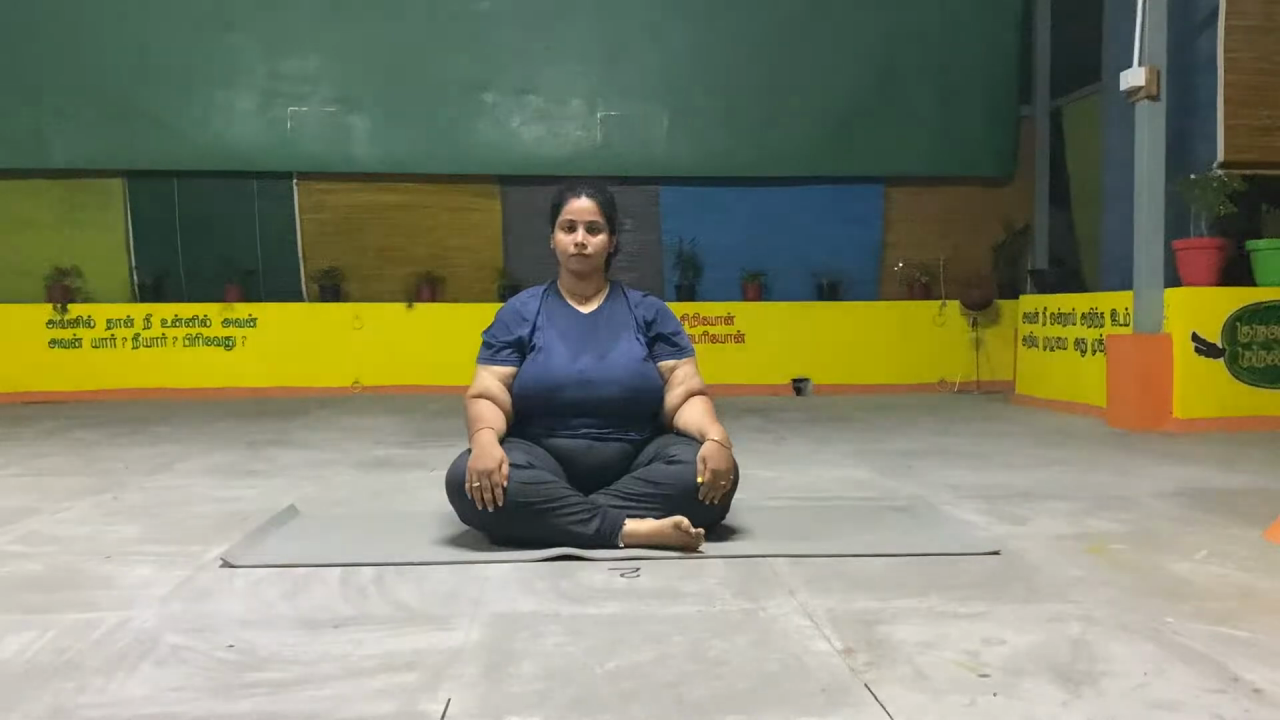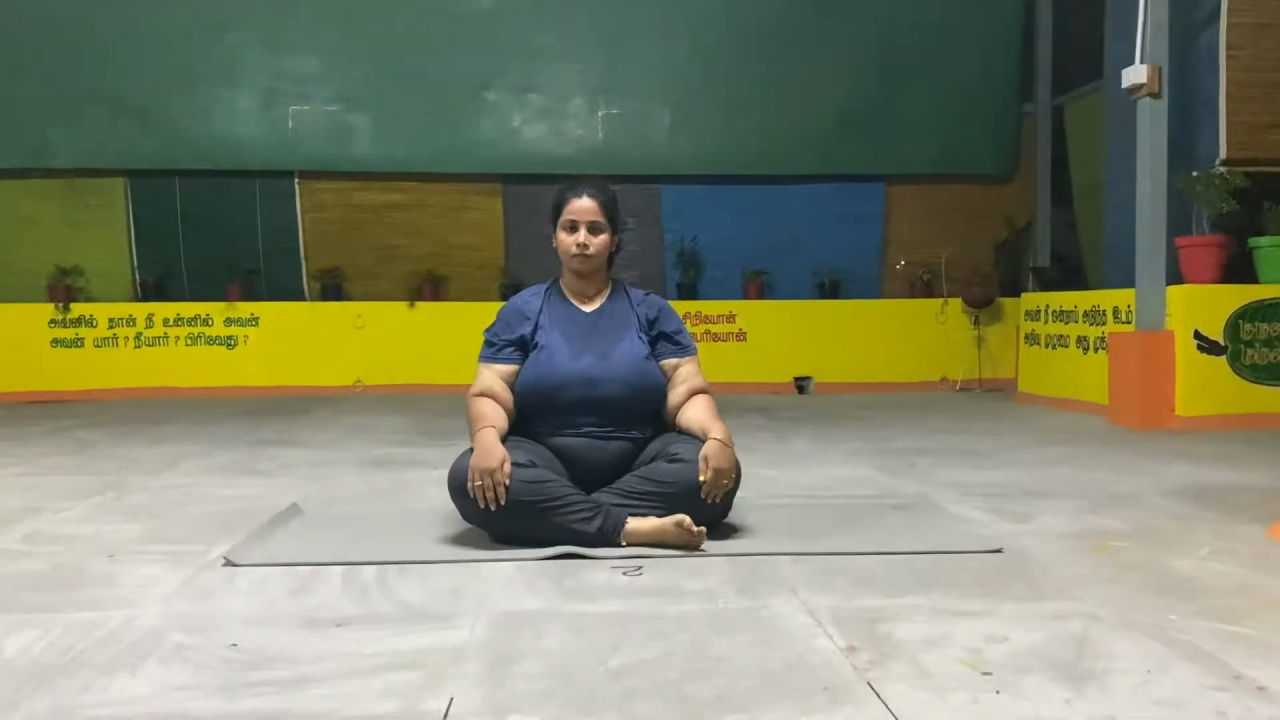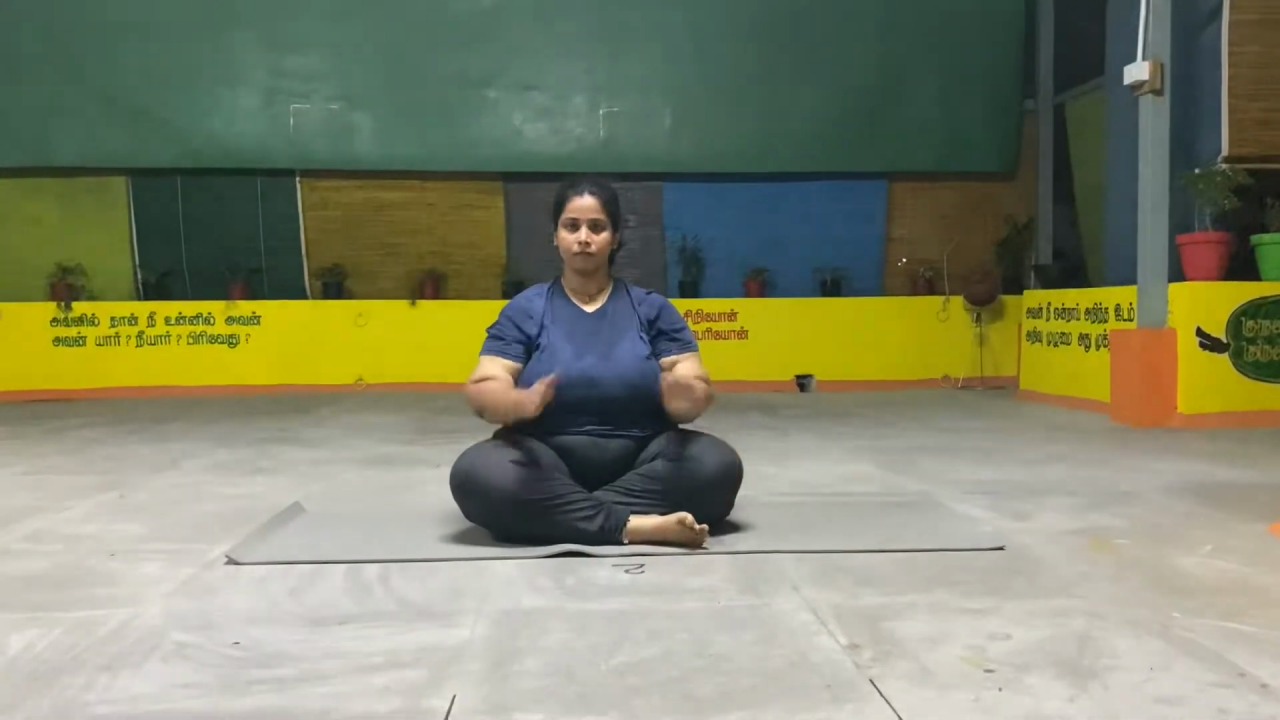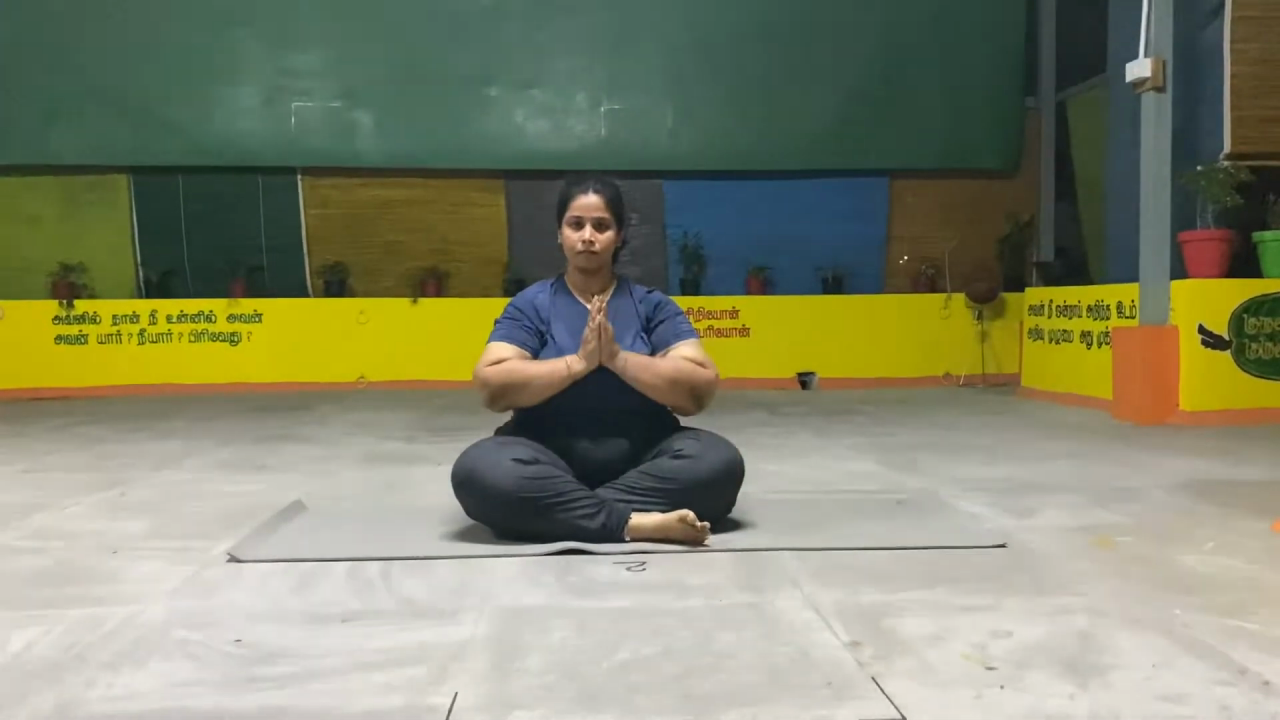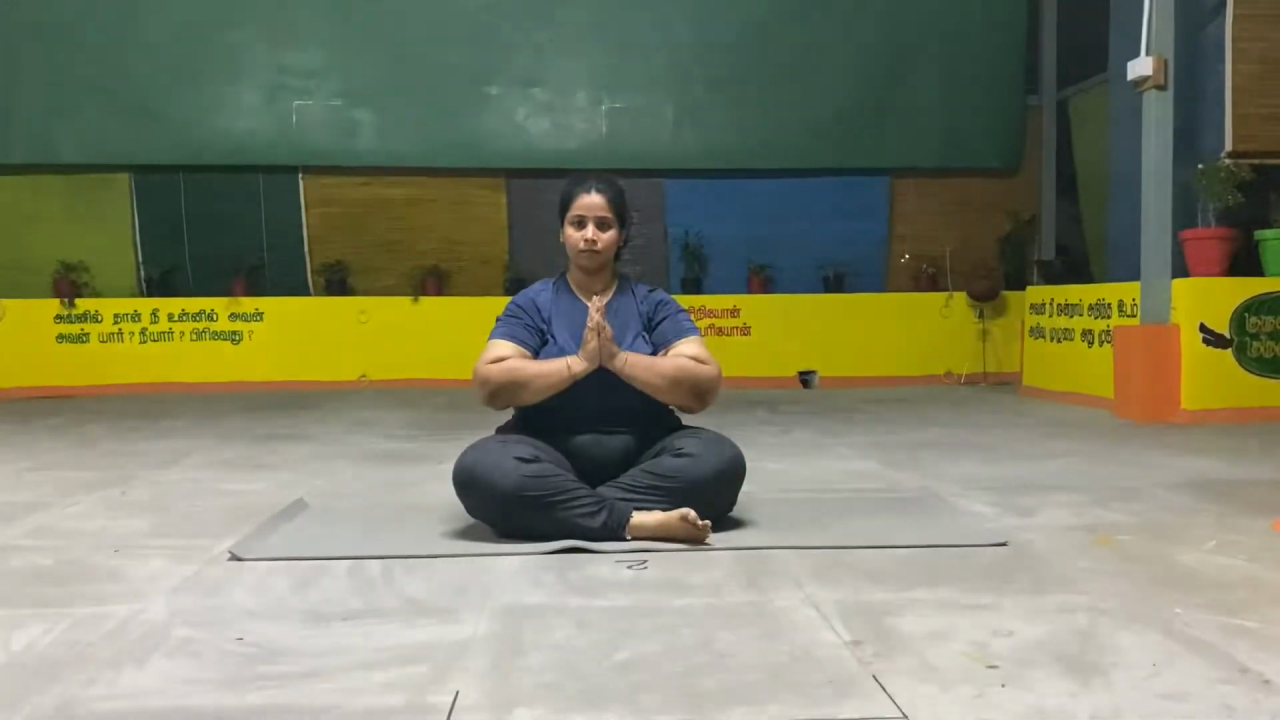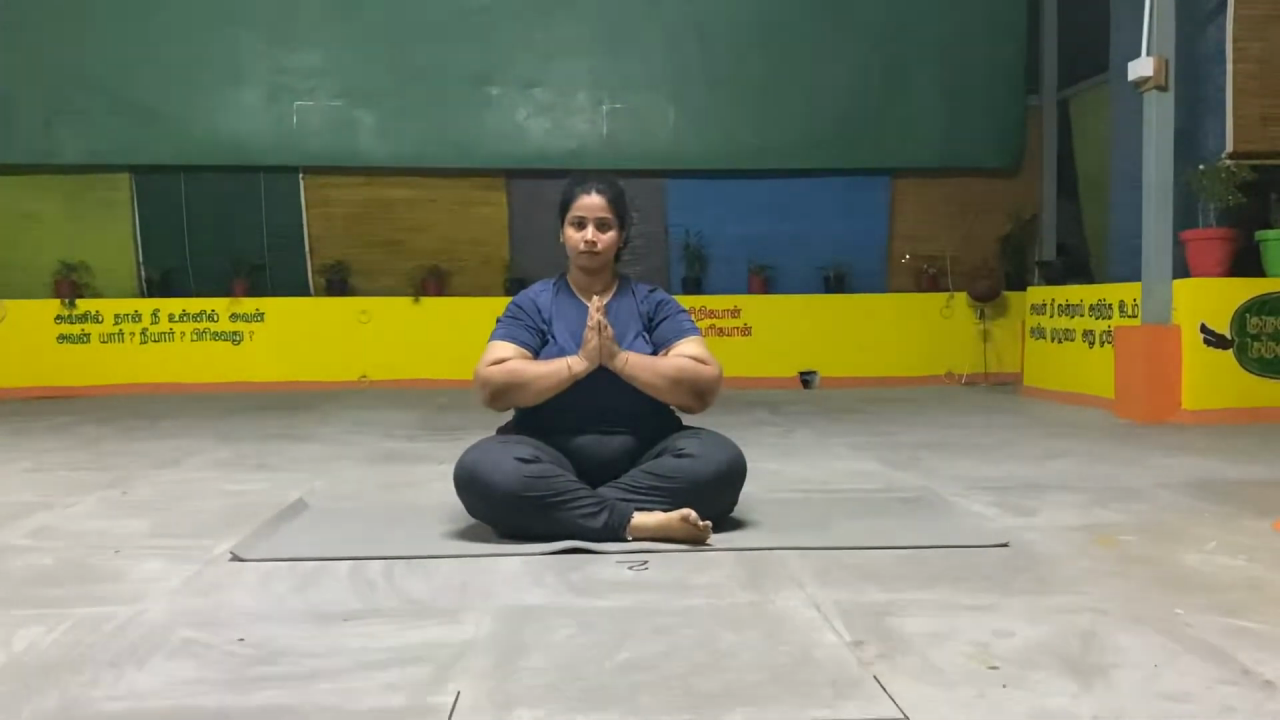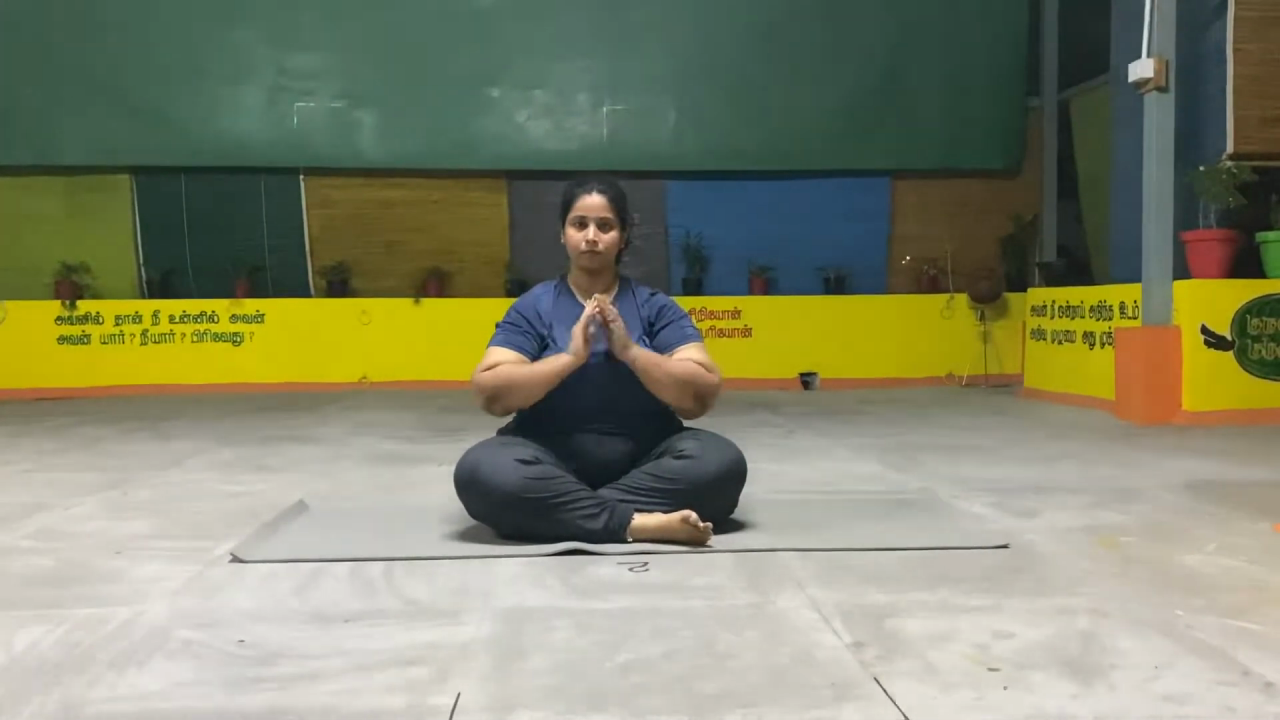
dt=0.5s
person 1, frame 1
left shoulder: (649, 312)
right shoulder: (520, 312)
left elbow: (684, 397)
right elbow: (487, 396)
left wrist: (716, 438)
right wrist: (485, 439)
left hip: (636, 464)
right hip: (543, 462)
left knee: (703, 473)
right knee: (469, 478)
left ankle: (552, 516)
right ankle: (629, 529)
person 1, frame 2
left shoulder: (652, 311)
right shoulder: (522, 311)
left elbow: (687, 395)
right elbow: (488, 395)
left wrist: (718, 436)
right wrist: (486, 439)
left hip: (638, 462)
right hip: (545, 461)
left knee: (705, 471)
right knee: (472, 476)
left ankle: (556, 514)
right ankle: (634, 528)
person 1, frame 3
left shoulder: (652, 308)
right shoulder: (525, 309)
left elbow: (697, 390)
right elbow: (482, 390)
left wrist: (686, 398)
right wrist: (523, 402)
left hip: (640, 462)
right hip: (547, 461)
left knee: (718, 465)
right knee: (476, 474)
left ankle: (557, 513)
right ankle: (636, 526)
person 1, frame 4
left shoulder: (653, 305)
right shoulder: (530, 304)
left elbow: (700, 389)
right elbow: (491, 387)
left wrist: (618, 358)
right wrist: (578, 362)
left hip: (643, 458)
right hip: (548, 459)
left knee: (718, 461)
right knee: (478, 470)
left ankle: (559, 510)
right ankle: (639, 523)
person 1, frame 5
left shoulder: (654, 303)
right shoulder: (532, 303)
left elbow: (703, 388)
right elbow: (490, 385)
left wrist: (618, 358)
right wrist: (578, 363)
left hip: (644, 457)
right hip: (551, 458)
left knee: (719, 459)
right knee: (480, 467)
left ankle: (564, 508)
right ankle: (637, 521)
person 1, frame 6
left shoulder: (655, 304)
right shoulder: (532, 304)
left elbow: (703, 388)
right elbow: (491, 387)
left wrist: (618, 358)
right wrist: (579, 362)
left hip: (644, 459)
right hip: (551, 459)
left knee: (721, 460)
right knee: (481, 468)
left ankle: (563, 509)
right ankle: (640, 522)
person 1, frame 7
left shoulder: (657, 307)
right shoulder: (532, 307)
left elbow: (702, 395)
right elbow: (489, 393)
left wrist: (630, 351)
right wrist: (569, 358)
left hip: (646, 462)
right hip: (551, 461)
left knee: (721, 462)
right knee: (481, 471)
left ankle: (565, 510)
right ankle: (639, 523)
